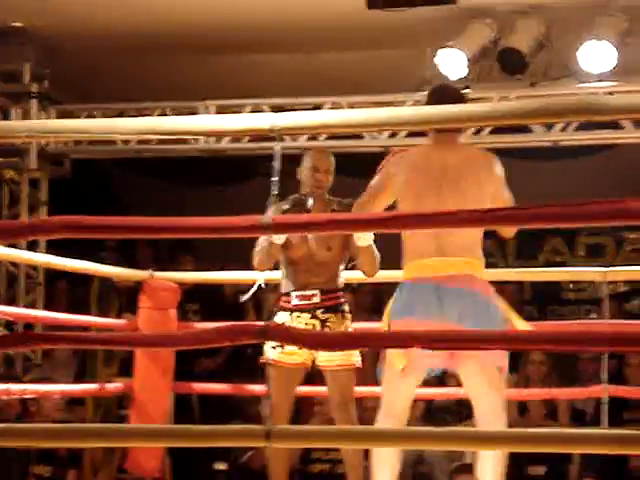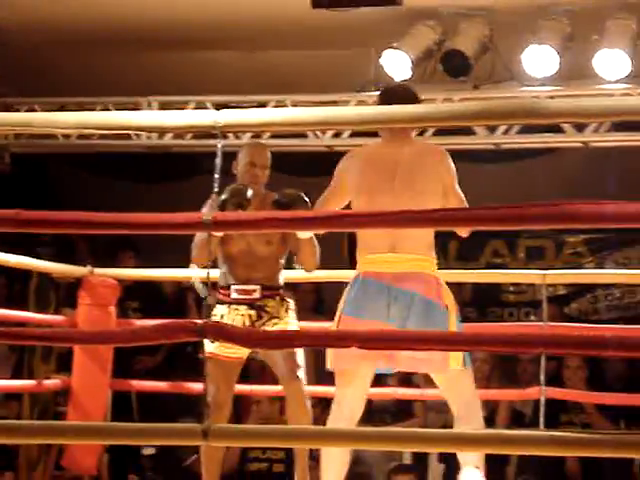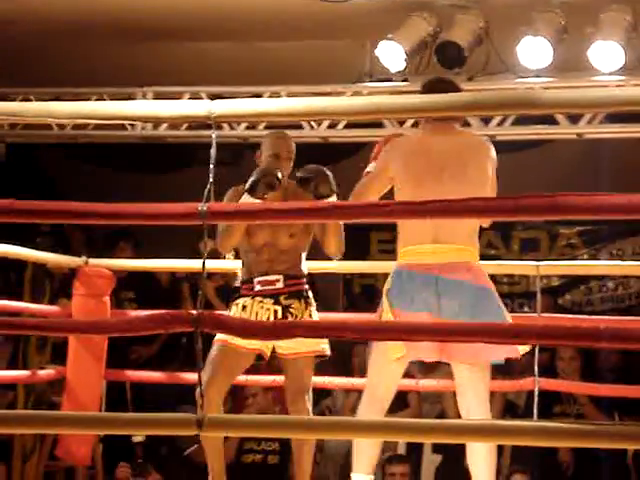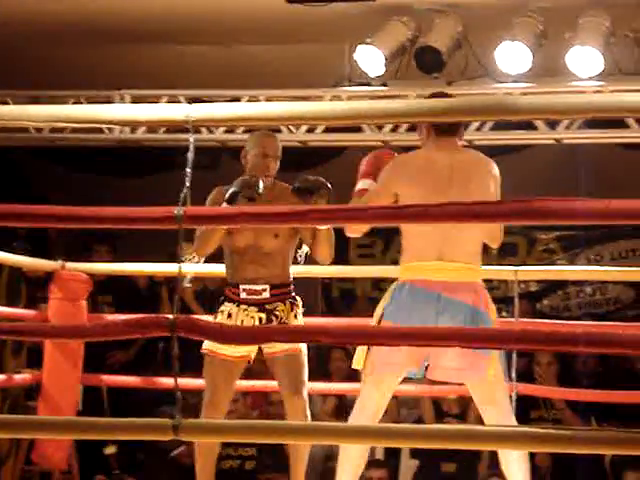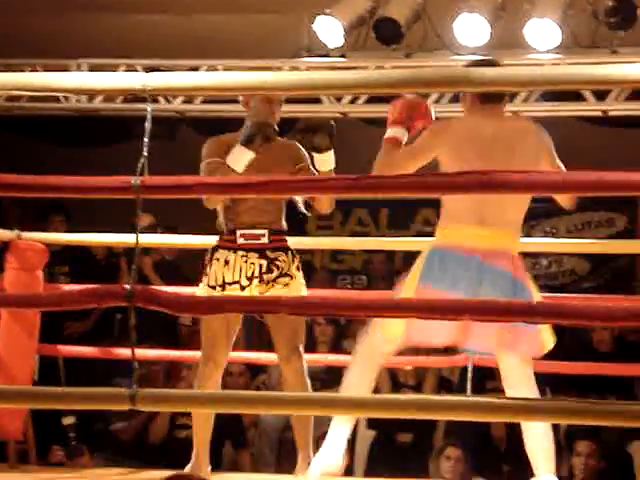
dt=0.5s
person 1, frame 1
left shoulder: (401, 162)
right shoulder: (485, 162)
right elbow: (509, 226)
left wrist: (381, 178)
left hip: (415, 297)
right hip: (469, 296)
left knee: (391, 416)
right knee: (491, 413)
person 1, frame 2
left shoulder: (354, 159)
right shoulder: (438, 157)
right elbow: (464, 226)
left hip: (367, 292)
right hip: (421, 293)
left knee: (344, 410)
right knee: (465, 400)
person 1, frame 3
left shoulder: (397, 148)
right shoulder: (483, 149)
left wrist: (375, 166)
left hip: (411, 284)
right hip: (465, 284)
left knee: (375, 396)
right knee: (475, 406)
person 1, frame 4
left shoulder: (401, 166)
right shoulder: (487, 167)
left elbow: (353, 226)
left wrist: (365, 181)
left hip: (411, 300)
right hip: (467, 304)
left knee: (367, 408)
right knee: (498, 410)
person 1, frame 5
left shoulder: (448, 130)
right shoulder: (534, 135)
left elbow: (384, 174)
right elbow: (569, 199)
left wrist: (397, 130)
left hip: (448, 265)
right hip: (502, 275)
left knee: (373, 346)
right knee: (523, 390)
left ankle: (334, 445)
person 2, frame 1
left shoulder: (343, 213)
right shoulder: (279, 211)
left elbow: (370, 270)
right elbow: (259, 263)
left hip: (331, 314)
right hip: (289, 316)
left knee: (343, 409)
right knee: (277, 412)
person 2, frame 2
left shoulder: (282, 207)
right shoulder: (215, 205)
left elbow: (310, 264)
right elbow: (198, 258)
right wrist: (222, 214)
left hip: (272, 306)
right hip: (228, 310)
left knee: (294, 380)
right knee: (218, 406)
person 2, frame 3
left shoulder: (305, 195)
right shoulder: (236, 195)
left elbow: (335, 249)
right elbow: (223, 246)
left wrist: (328, 197)
right wrist: (251, 196)
left hip: (295, 301)
right hip: (250, 304)
left knee: (299, 399)
right knee: (210, 389)
person 2, frame 4
left shoulder: (293, 198)
right shoulder: (221, 196)
left elbow: (324, 256)
right elbow: (199, 249)
left wrist: (321, 208)
right wrist: (231, 205)
left hip: (280, 308)
right hip: (236, 310)
left knee: (295, 398)
right knee: (213, 406)
person 2, frame 5
left shoulder: (292, 151)
right shoulder: (217, 147)
left elbow: (324, 205)
right elbow: (209, 198)
left wrist: (324, 152)
right wrist: (244, 148)
left hip: (278, 259)
right hip: (230, 259)
left knee: (293, 359)
right knee: (212, 362)
